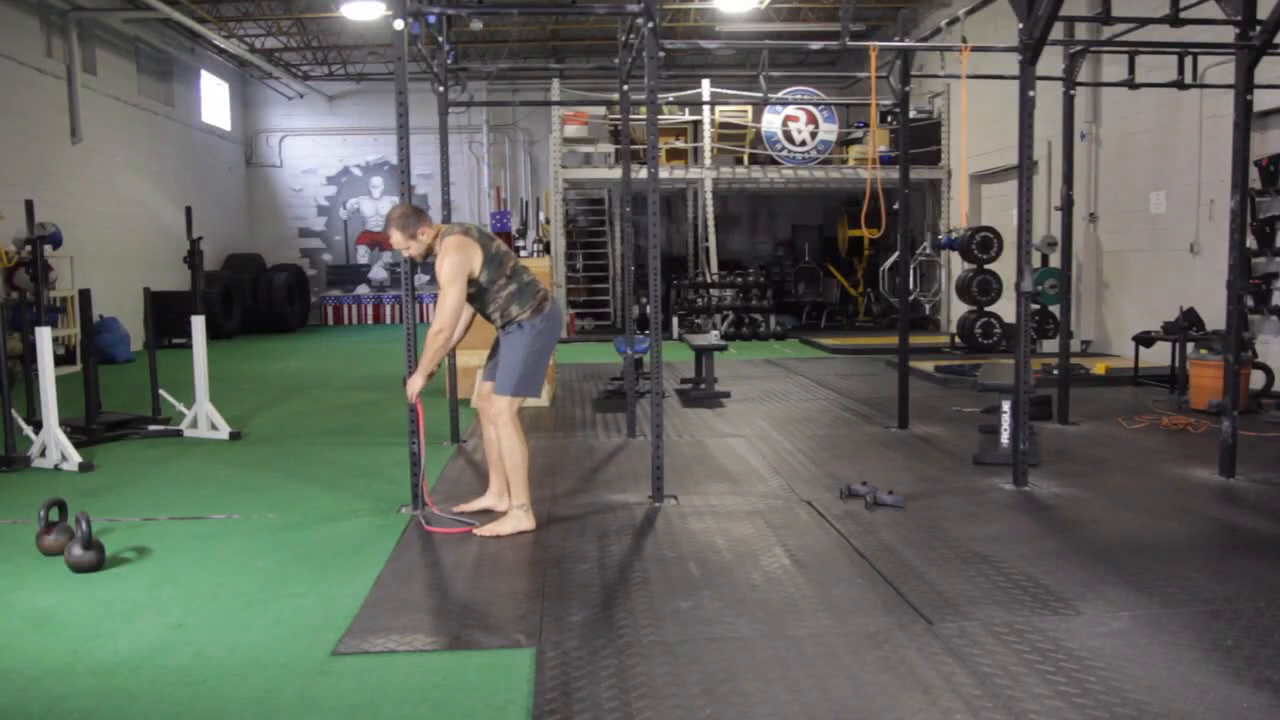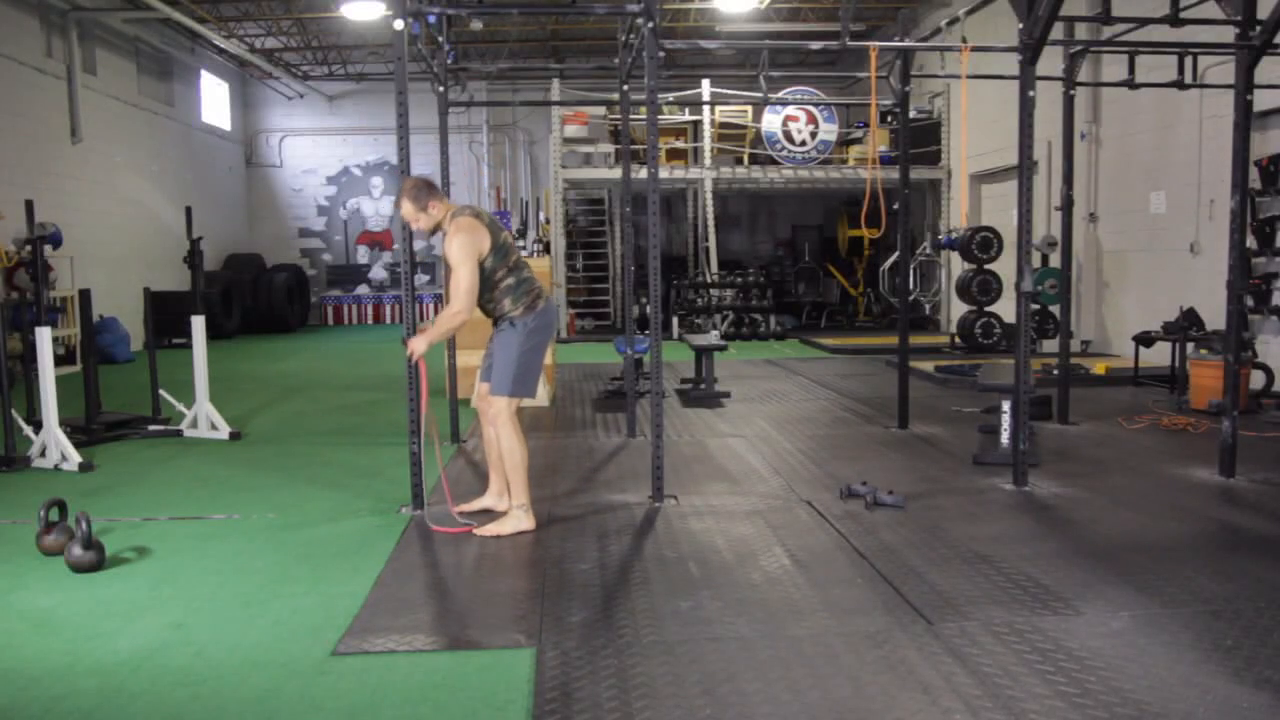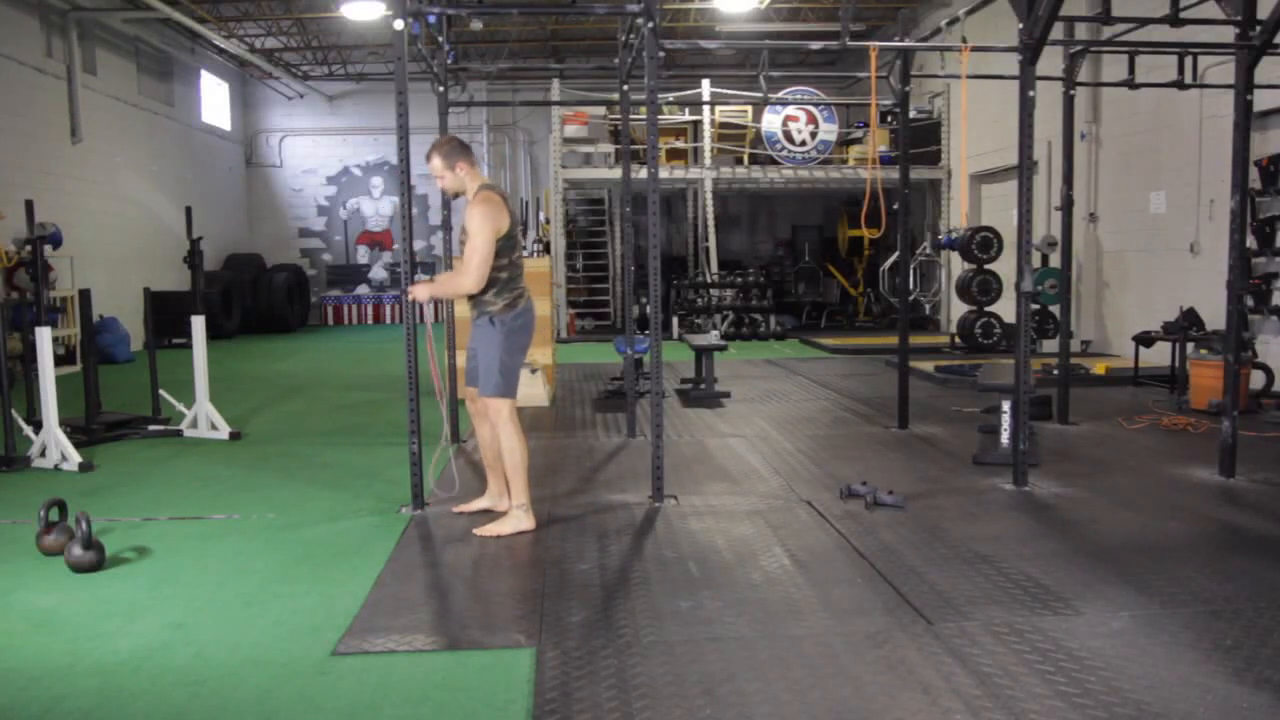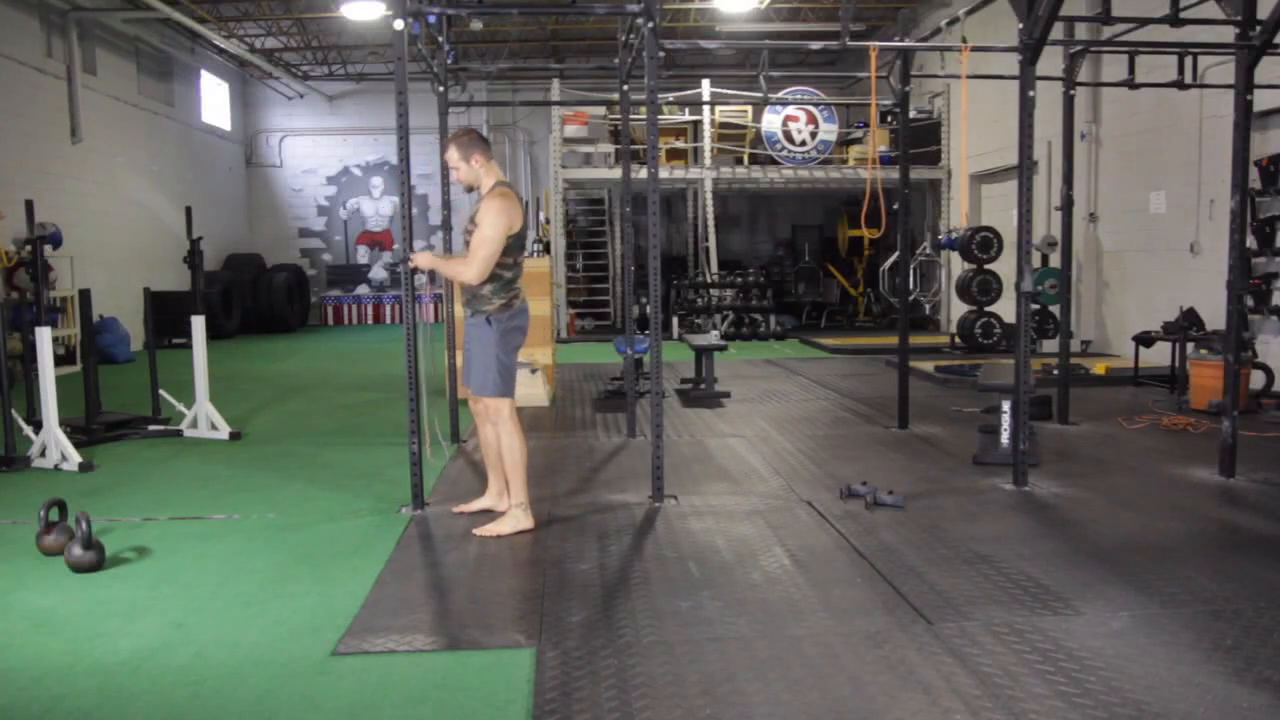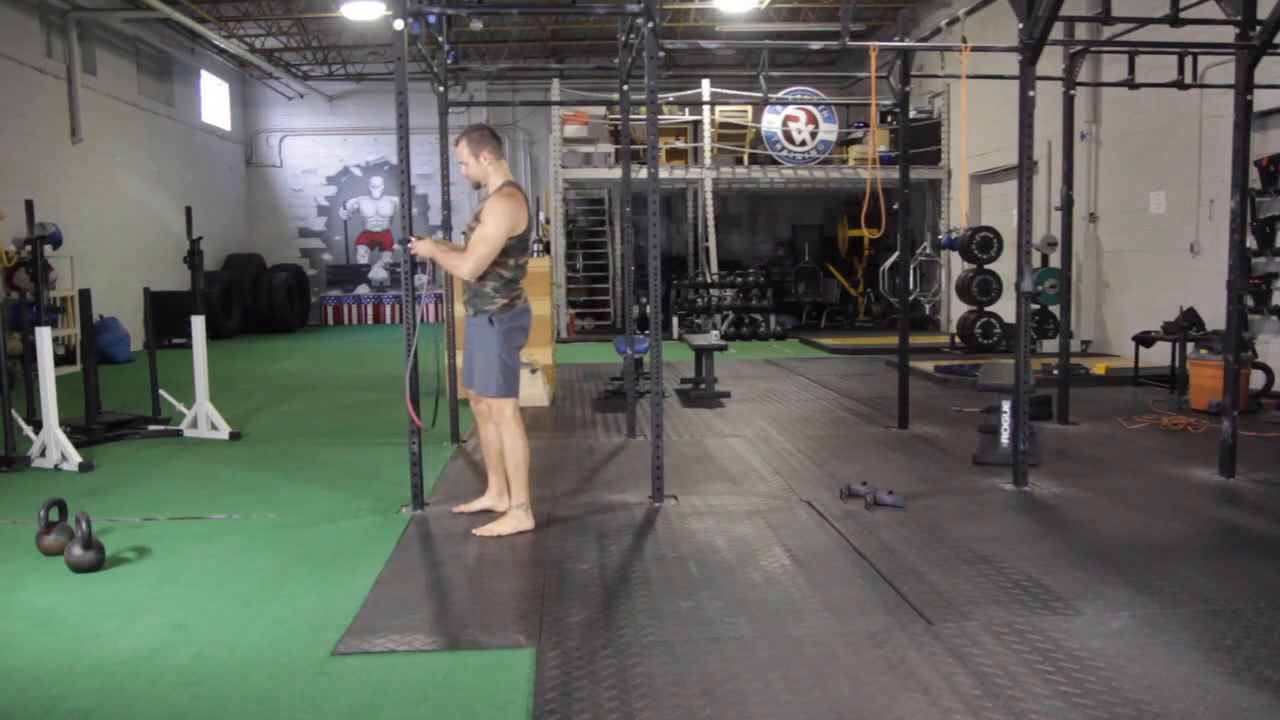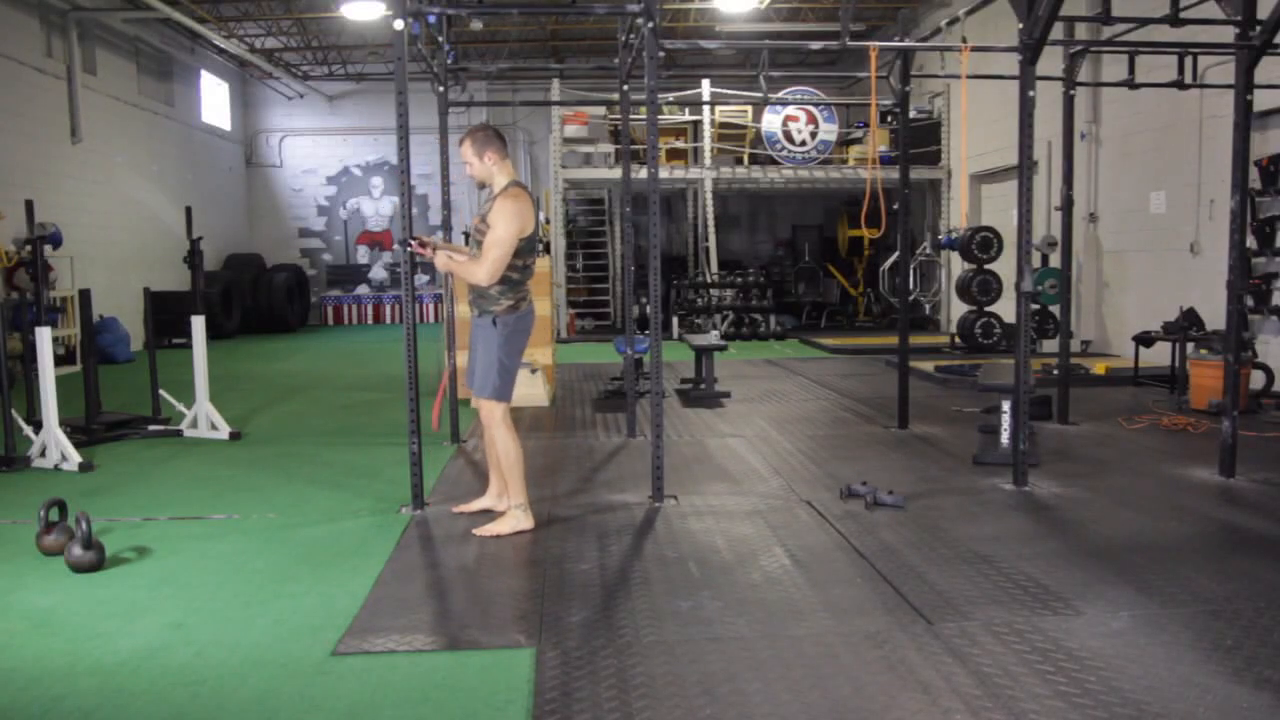
dt=0.3s
person 1, frame 1
left shoulder: (451, 254)
right shoulder: (456, 238)
left elbow: (443, 329)
right elbow: (465, 310)
left wrist: (420, 374)
right wrist: (435, 363)
left hip: (533, 322)
right hip: (519, 322)
left knee: (502, 411)
right knee: (485, 403)
left ankle: (522, 513)
right ankle: (498, 494)
person 1, frame 2
left shoulder: (460, 235)
right shoulder: (466, 220)
left elbow: (461, 310)
right elbow: (469, 294)
left wrist: (426, 339)
right wrist: (434, 330)
left hip: (526, 321)
right hip: (515, 319)
left knee: (501, 411)
right knee: (485, 403)
left ankle: (521, 512)
right ankle: (498, 493)
person 1, frame 3
left shoulder: (482, 207)
right shoulder: (486, 199)
left elbow: (472, 281)
left wrist: (430, 290)
right wrist: (436, 280)
left hip: (502, 318)
right hip: (492, 316)
left knee: (500, 411)
right knee: (477, 402)
left ankle: (522, 512)
right ankle: (497, 494)
person 1, frame 4
left shoulder: (497, 202)
right shoulder: (494, 198)
left elbow: (475, 271)
left wrist: (432, 261)
right wrist: (439, 260)
left hip: (496, 318)
right hip: (485, 316)
left knee: (500, 411)
right knee: (481, 406)
left ankle: (520, 511)
right ankle: (497, 493)
person 1, frame 5
left shoulder: (505, 202)
right shoulder: (500, 197)
left elbow: (469, 267)
left wrist: (433, 252)
right wrist: (439, 246)
left hip: (498, 318)
right hip: (485, 315)
left knee: (503, 411)
right knee: (482, 405)
left ankle: (521, 512)
right ankle: (497, 493)
person 1, frame 6
left shoulder: (512, 203)
right shoulder: (500, 198)
left elbow: (486, 272)
left wrist: (447, 265)
right wrist: (441, 250)
left hip: (503, 318)
right hip: (490, 316)
left knee: (495, 412)
right knee: (486, 408)
left ankle: (520, 511)
right ankle: (497, 493)
